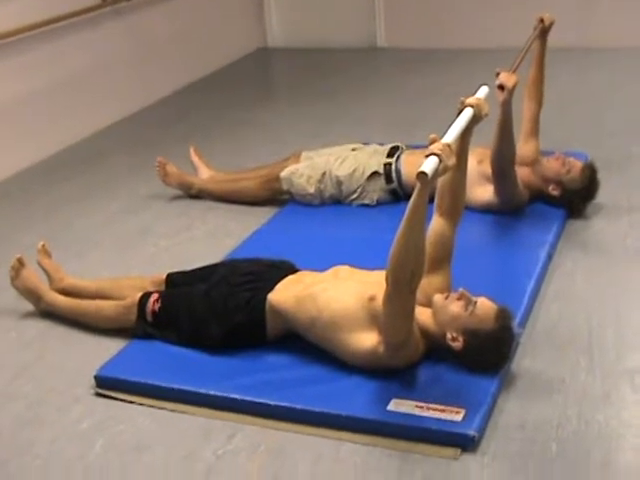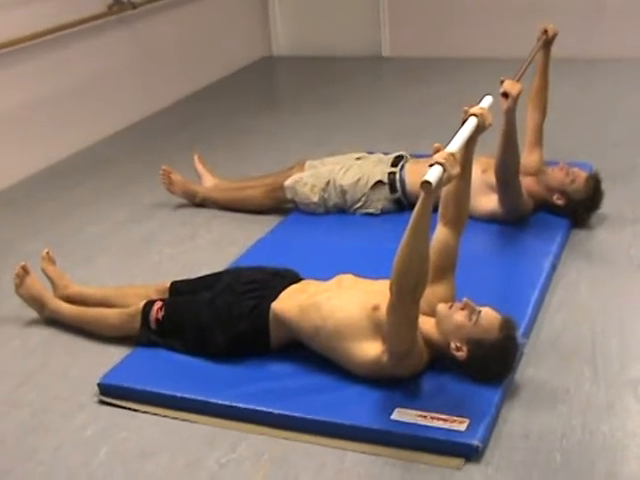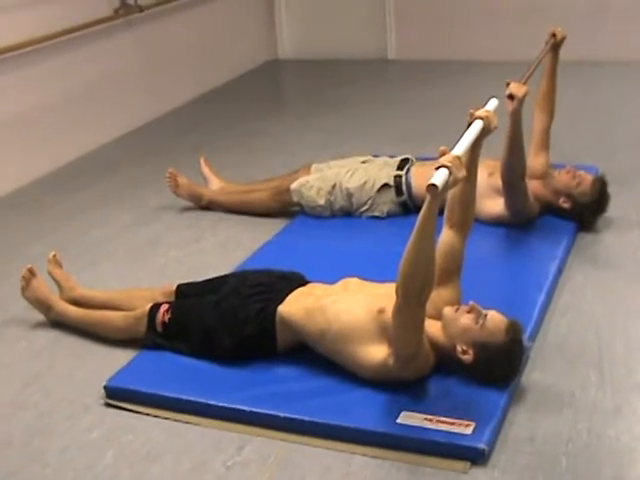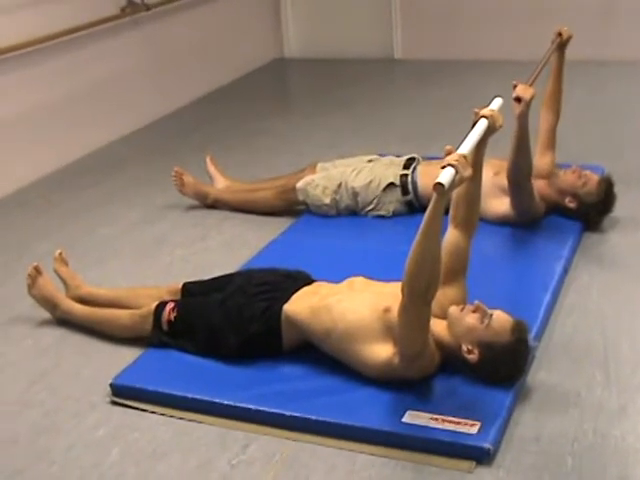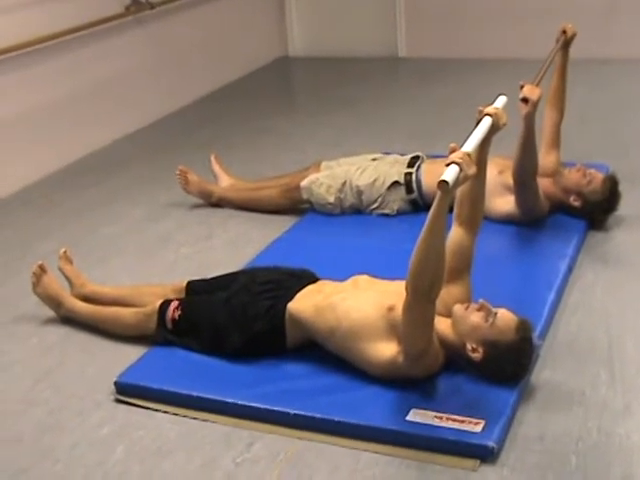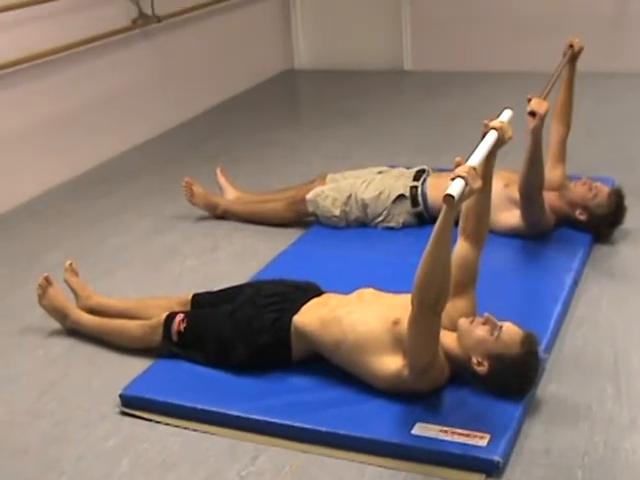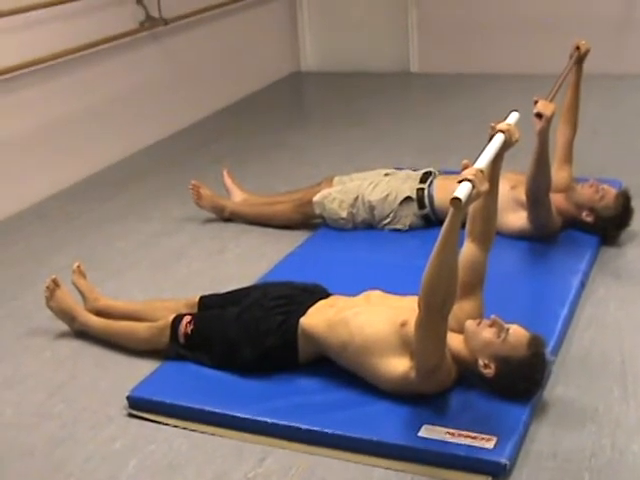
dt=0.2s
person 1, frame 1
left shoulder: (401, 347)
right shoulder: (433, 297)
left elbow: (398, 283)
right elbow: (447, 219)
left wrist: (423, 185)
right wrist: (465, 135)
left hip: (254, 312)
right hip: (282, 274)
left knee: (137, 309)
right knee: (161, 284)
left ankle: (48, 299)
right ankle: (66, 283)
person 1, frame 2
left shoulder: (406, 355)
right shoulder: (437, 306)
left elbow: (402, 292)
right elbow: (451, 227)
left wrist: (427, 194)
right wrist: (469, 146)
left hip: (258, 320)
right hip: (288, 282)
left knee: (142, 317)
right knee: (165, 291)
left ankle: (53, 306)
right ankle: (70, 291)
person 1, frame 3
left shoulder: (412, 360)
right shoulder: (442, 310)
left elbow: (408, 294)
right elbow: (457, 231)
left wrist: (433, 197)
right wrist: (475, 148)
left hip: (265, 324)
right hip: (293, 286)
left knee: (149, 320)
right knee: (173, 294)
left ankle: (59, 309)
right ankle: (78, 293)
person 1, frame 4
left shoulder: (417, 359)
right shoulder: (448, 310)
left elbow: (414, 294)
right elbow: (462, 231)
left wrist: (440, 195)
right wrist: (479, 147)
left hip: (270, 323)
right hip: (298, 284)
left knee: (154, 318)
right knee: (178, 293)
left ankle: (65, 306)
right ankle: (83, 291)
person 1, frame 5
left shoulder: (421, 357)
right shoulder: (453, 306)
left elbow: (419, 292)
right elbow: (466, 229)
left wrist: (444, 193)
right wrist: (484, 145)
left hip: (273, 321)
right hip: (302, 282)
left knee: (157, 316)
right knee: (182, 291)
left ankle: (70, 304)
right ankle: (87, 289)
person 1, frame 6
left shoulder: (426, 372)
right shoulder: (457, 321)
left elbow: (423, 306)
right elbow: (472, 243)
left wrist: (449, 208)
right wrist: (489, 162)
left hip: (280, 333)
right hip: (308, 296)
left knee: (163, 328)
right knee: (187, 305)
left ankle: (75, 317)
right ankle: (93, 301)
person 1, frame 7
left shoulder: (434, 373)
right shoulder: (464, 324)
left elbow: (429, 308)
right elbow: (478, 245)
left wrist: (456, 211)
right wrist: (495, 163)
left hip: (287, 336)
right hip: (314, 298)
left knee: (170, 332)
right knee: (195, 306)
left ankle: (83, 319)
right ankle: (101, 303)
person 2, frame 1
left shoulder: (513, 196)
right shoulder: (529, 160)
left elbow: (498, 167)
right elbow: (534, 105)
left wrist: (503, 105)
right wrist: (542, 42)
left hip: (382, 179)
right hip: (390, 154)
left knee: (280, 182)
right knee: (294, 162)
left ankle: (195, 185)
right ankle: (212, 176)
person 2, frame 2
left shoulder: (517, 204)
right shoulder: (533, 170)
left elbow: (503, 177)
right elbow: (537, 116)
left wrist: (507, 113)
right wrist: (545, 52)
left hip: (386, 187)
right hip: (394, 162)
left knee: (284, 190)
right knee: (300, 170)
left ankle: (200, 194)
right ankle: (214, 184)
person 2, frame 3
left shoulder: (522, 207)
right shoulder: (540, 173)
left elbow: (509, 178)
right elbow: (545, 118)
left wrist: (513, 116)
right wrist: (554, 55)
left hip: (392, 190)
right hip: (400, 166)
left knee: (291, 194)
right knee: (305, 173)
left ankle: (206, 197)
right ankle: (222, 187)
person 2, frame 4
left shoulder: (527, 207)
right shoulder: (546, 174)
left elbow: (514, 178)
right elbow: (551, 118)
left wrist: (520, 118)
right wrist: (560, 55)
left hip: (397, 190)
right hip: (406, 165)
left knee: (297, 193)
right knee: (311, 172)
left ankle: (212, 195)
right ankle: (229, 186)
person 2, frame 5
left shoulder: (533, 206)
right shoulder: (550, 173)
left elbow: (520, 179)
right elbow: (556, 117)
left wrist: (528, 118)
right wrist: (564, 53)
left hip: (402, 189)
right hip: (409, 164)
left knee: (300, 191)
right knee: (314, 171)
left ankle: (217, 194)
right ankle: (232, 185)
person 2, frame 6
left shoulder: (538, 220)
right shoulder: (556, 186)
left elbow: (527, 196)
right elbow: (562, 128)
left wrist: (534, 132)
right wrist: (571, 66)
left hip: (407, 201)
right hip: (416, 176)
left knee: (305, 204)
right knee: (321, 183)
left ankle: (222, 206)
right ankle: (236, 196)
person 2, frame 7
left shoulder: (545, 222)
right shoulder: (563, 188)
left elbow: (534, 196)
right elbow: (568, 133)
left wrist: (541, 134)
right wrist: (578, 69)
left hip: (414, 204)
right hip: (423, 179)
left knee: (313, 206)
right knee: (327, 186)
left ankle: (228, 209)
right ankle: (246, 199)
